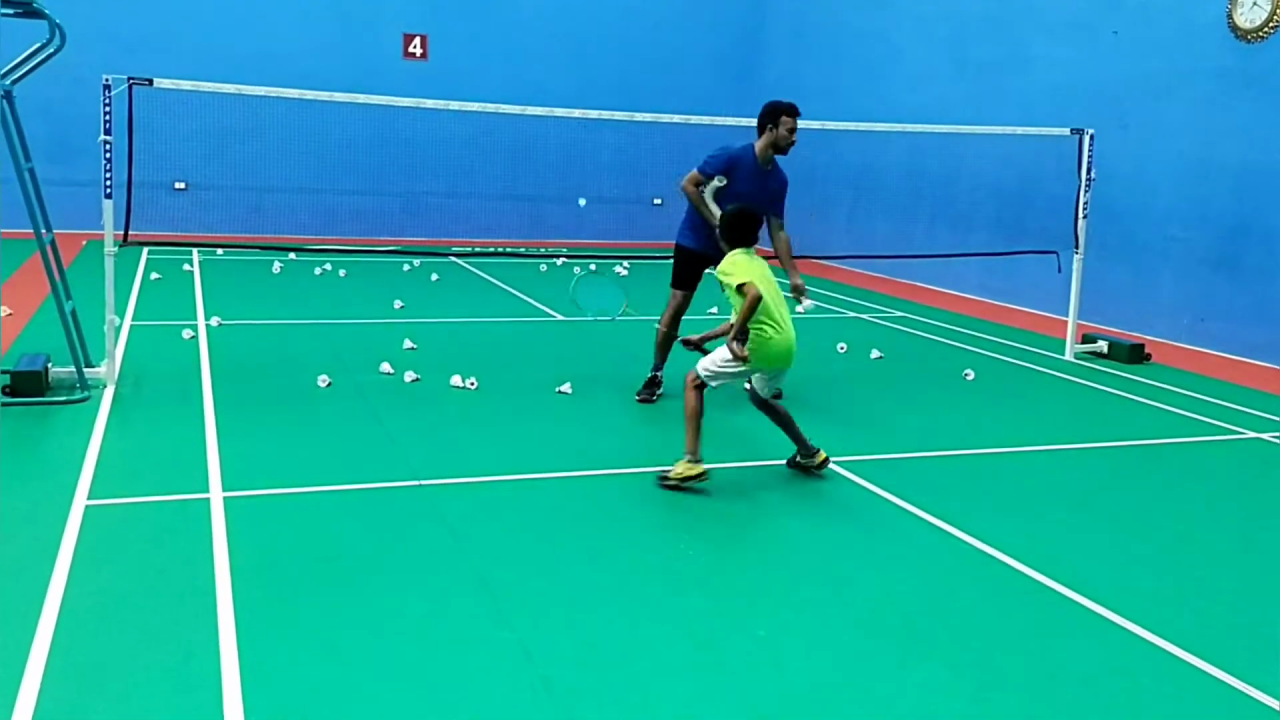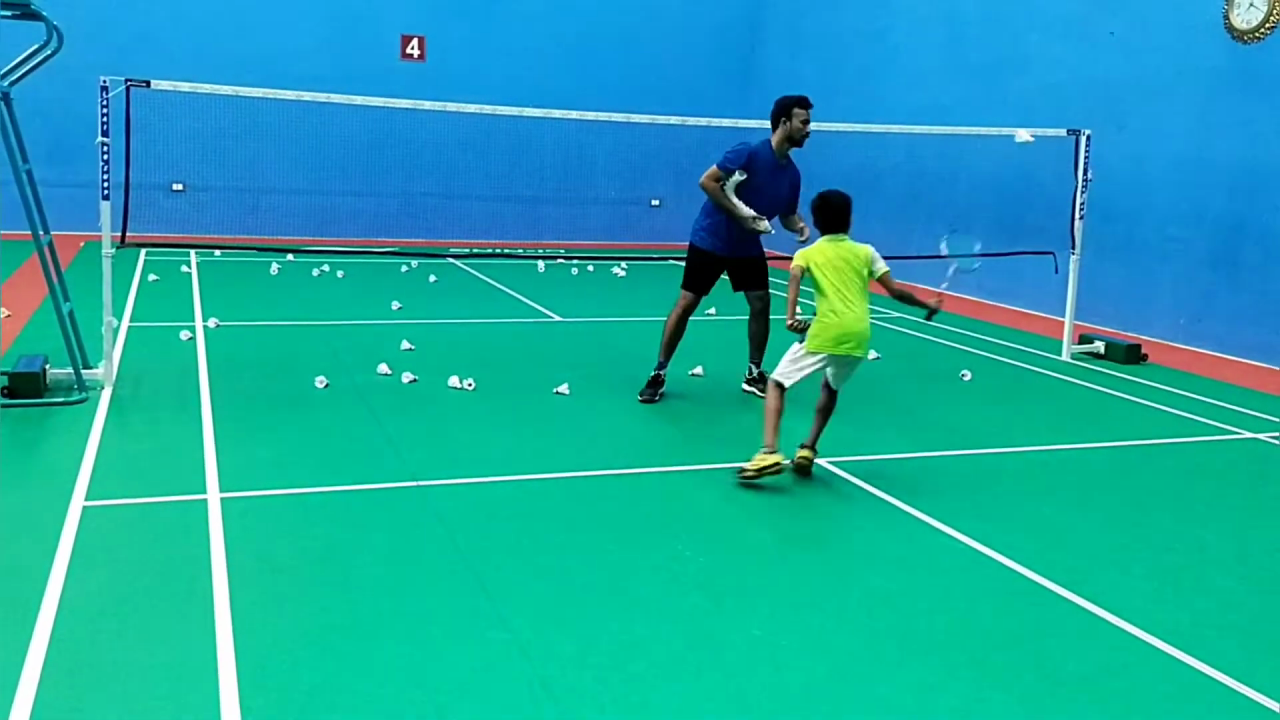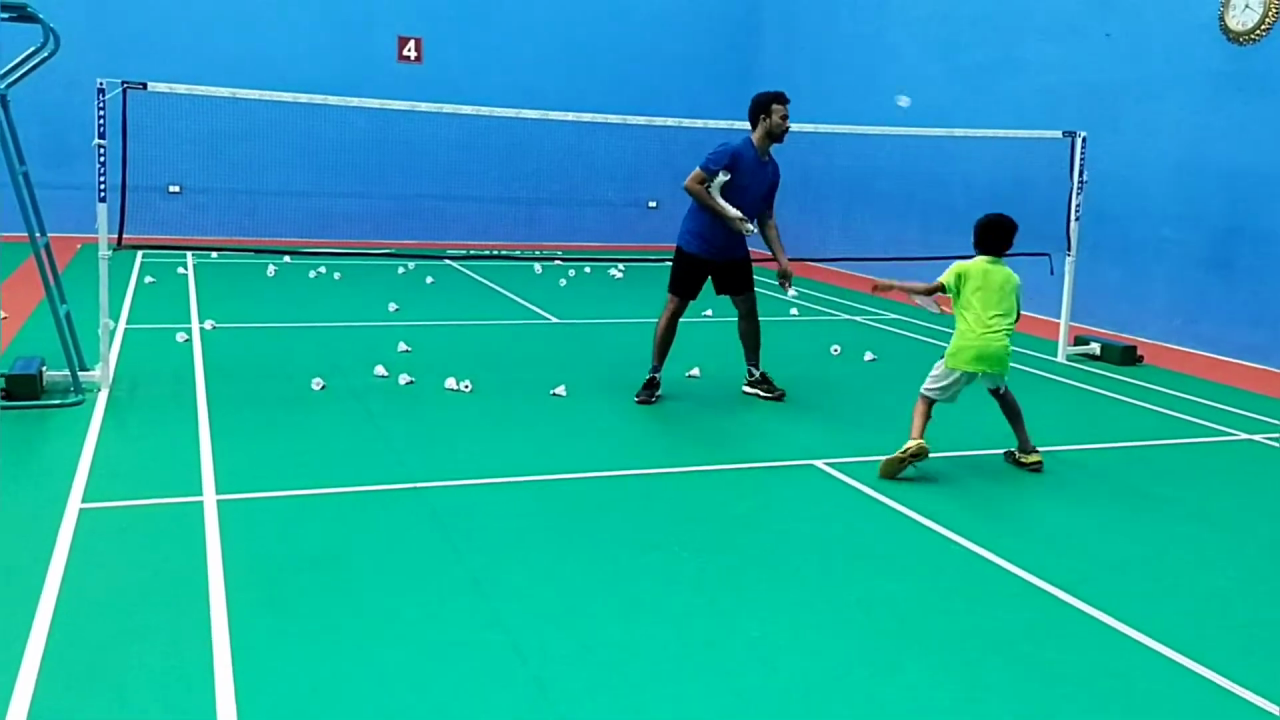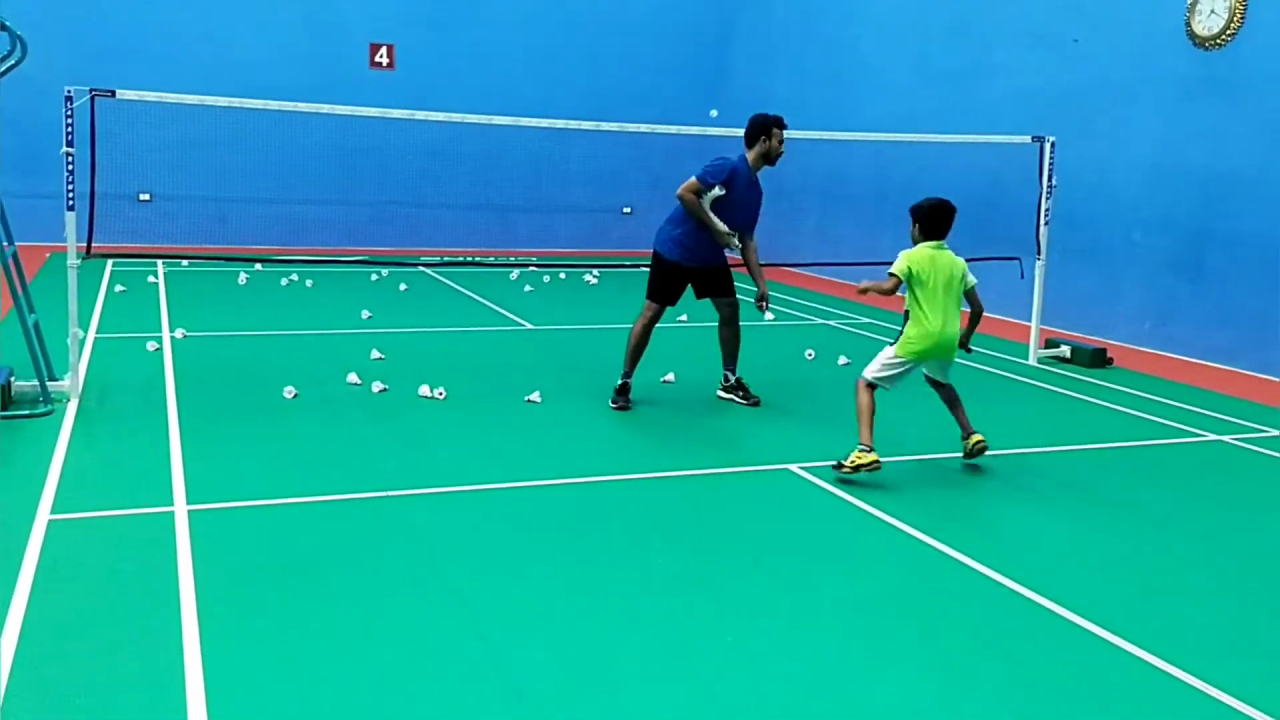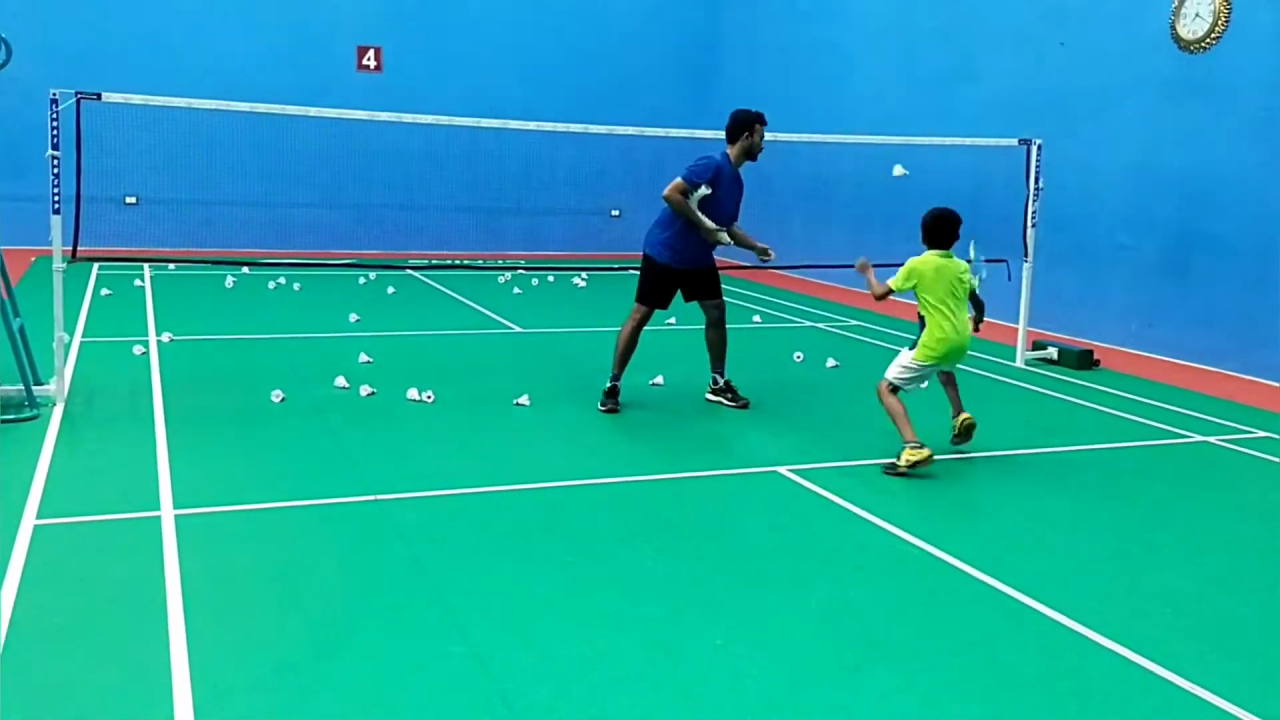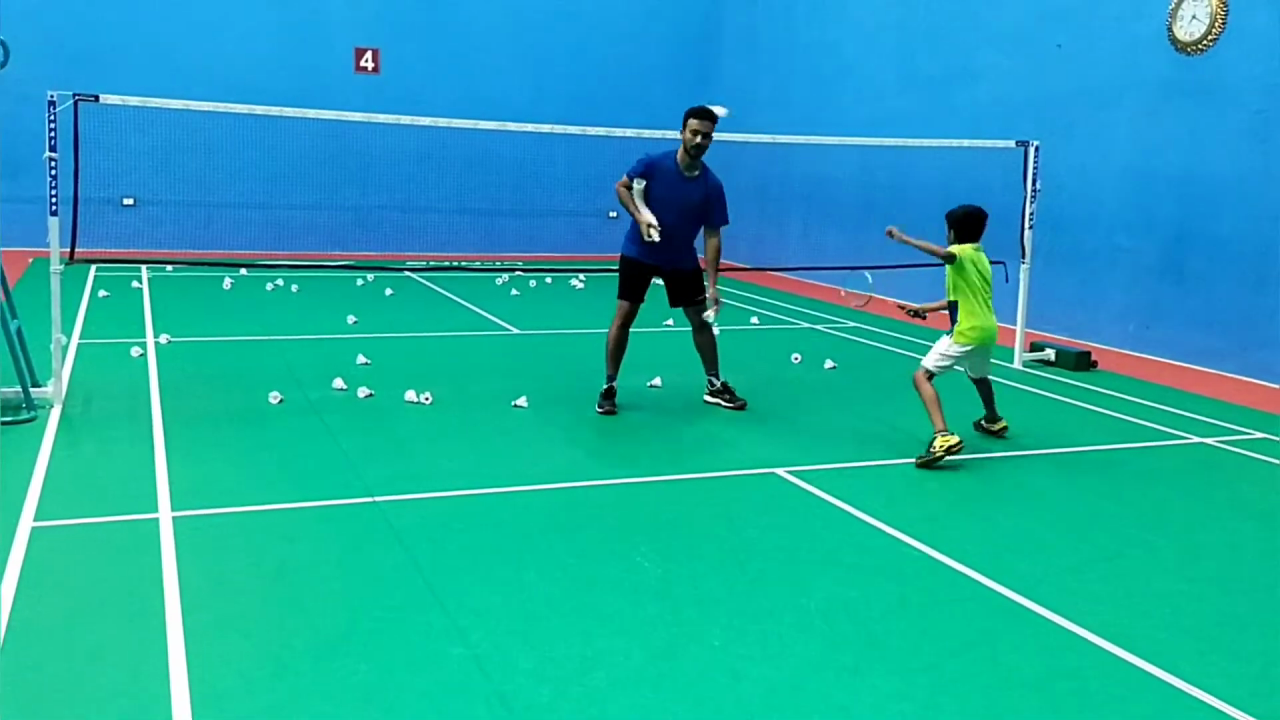
dt=0.5s
person 1, frame 1
left shoulder: (778, 179)
right shoulder: (729, 158)
left elbow: (777, 229)
right elbow: (688, 185)
left wrist: (793, 273)
right wrist: (714, 222)
right hip: (696, 241)
right knee: (677, 305)
right ankle: (656, 375)
person 1, frame 2
left shoulder: (790, 173)
right shoulder: (747, 152)
left elbow: (787, 216)
right elbow: (707, 182)
left wrist: (801, 226)
right wrist: (740, 215)
left hip: (746, 247)
right hip: (709, 241)
left knee: (761, 305)
right knee: (686, 305)
left ankle: (754, 374)
right ankle: (658, 374)
person 1, frame 3
left shoulder: (770, 169)
right shoulder: (728, 153)
left elbow: (766, 218)
right elbow: (694, 187)
left wrist: (781, 260)
right wrist: (728, 217)
left hip: (731, 250)
right hip: (696, 244)
left knee: (749, 308)
right knee: (675, 307)
left ankle: (755, 375)
right ankle: (654, 377)
person 1, frame 4
left shoulder: (755, 189)
right shoulder: (728, 167)
left elbow: (746, 239)
right elbow: (684, 193)
left wrist: (760, 284)
right wrist: (715, 228)
left hip: (710, 256)
right hip: (674, 250)
left knee: (730, 311)
right knee: (651, 314)
left ankle: (729, 381)
right ankle: (624, 382)
person 1, frame 5
left shoulder: (736, 181)
right shoulder: (711, 165)
left elbow: (728, 225)
right elbow: (670, 194)
left wrist: (754, 245)
right wrist: (703, 225)
left hip: (700, 258)
right hip: (665, 253)
left knee: (717, 314)
right knee: (640, 316)
left ankle: (718, 384)
right ankle: (613, 385)
person 1, frame 6
left shoulder: (711, 185)
right shoulder: (653, 163)
left elbow: (712, 235)
right elbow: (621, 187)
left wrist: (713, 283)
right wrist: (640, 217)
left hip: (681, 259)
right hip: (639, 252)
left knee: (701, 319)
right knee: (624, 316)
left ankle: (714, 385)
right ankle: (609, 387)
person 2, frame 1
left shoulder: (730, 266)
right shoulder: (759, 264)
left elbow: (754, 296)
left wrist: (735, 339)
right wrist: (704, 338)
left hip: (763, 345)
right hip: (785, 346)
left knee: (694, 381)
right knee: (760, 396)
left ankle: (692, 462)
right ankle: (809, 453)
person 2, frame 2
left shoulder: (806, 254)
right shoulder: (865, 252)
left elbow: (795, 277)
right elbow: (894, 291)
left wrist: (790, 316)
right wrist: (930, 306)
left hip: (822, 333)
right hip: (854, 337)
left knee: (776, 385)
right knee: (830, 389)
left ankle: (769, 453)
right ankle: (807, 450)
person 2, frame 3
left shoulder: (963, 268)
right shoulder: (1012, 278)
left elbow: (930, 290)
left wrist: (892, 285)
left hip: (963, 352)
right hip: (998, 351)
left knee: (925, 396)
right knee: (1002, 392)
left ankle: (915, 441)
right ankle: (1027, 452)
person 2, frame 4
left shoulder: (911, 256)
right shoulder: (957, 263)
left elbow: (890, 288)
right elbow: (977, 307)
left wrist: (869, 286)
right wrist: (965, 337)
left hip: (916, 340)
right hip: (948, 340)
left knee: (865, 384)
right knee: (938, 381)
left ankle: (866, 451)
right ankle: (971, 436)
person 2, frame 5
left shoulder: (917, 265)
right shoulder: (962, 268)
left elbow: (880, 294)
right elbow: (978, 303)
left wrist: (867, 272)
right wrist: (977, 322)
left hip: (931, 344)
right hip: (959, 340)
left knee: (887, 388)
right knee: (943, 369)
left ankle: (915, 448)
right ankle: (961, 416)
person 2, frame 6
left shoulder: (961, 253)
right shoulder: (980, 257)
left elbow: (943, 253)
left wrist: (903, 238)
right wrist: (926, 309)
left hip: (967, 332)
right hip: (986, 330)
left knee: (922, 376)
right knee: (978, 374)
left ankle: (944, 437)
right ankle: (994, 421)
